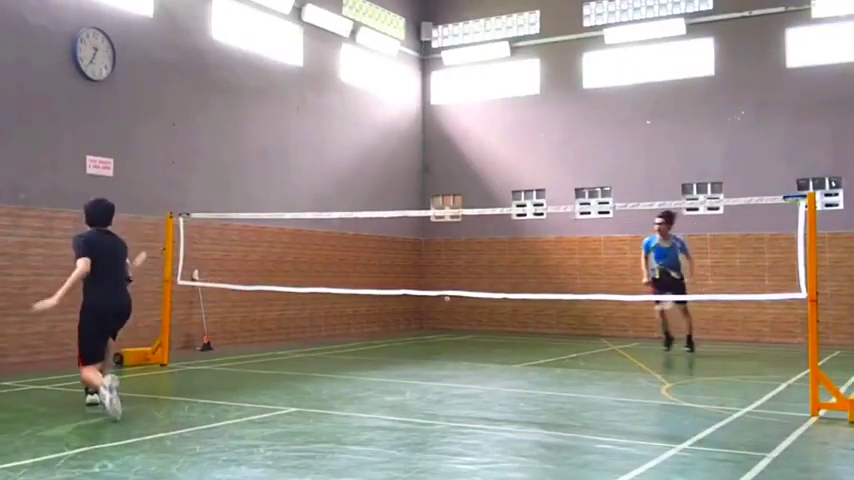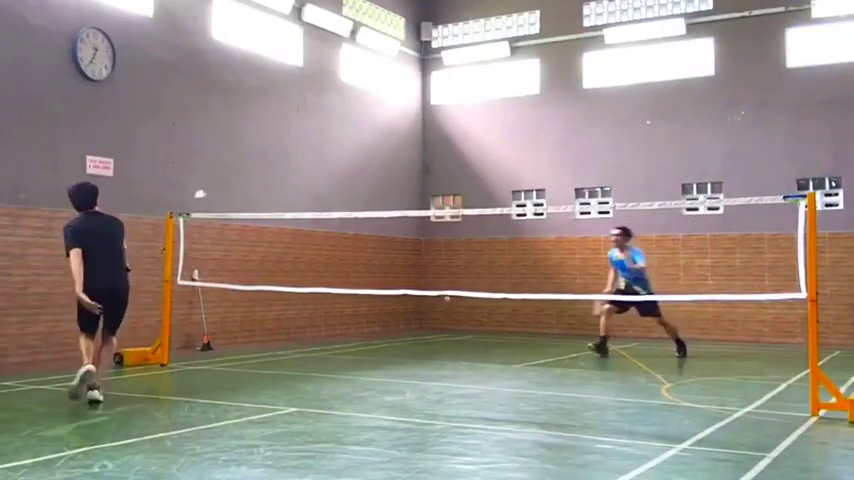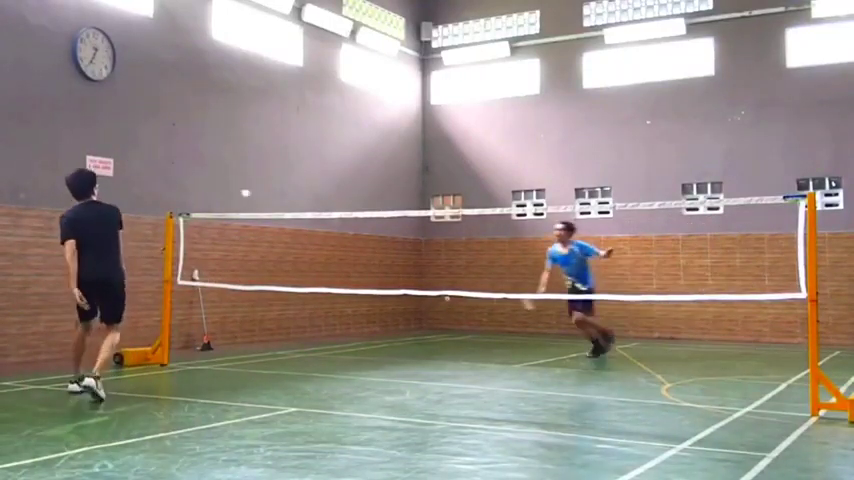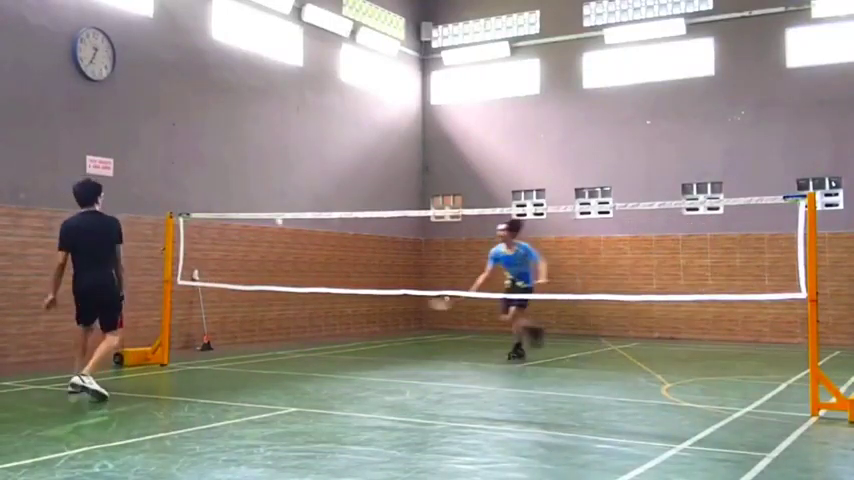
dt=0.2s
person 1, frame 1
left shoulder: (84, 240)
right shoulder: (119, 243)
left elbow: (83, 269)
left wrist: (57, 297)
right wrist: (133, 266)
left hip: (96, 307)
right hip: (122, 305)
left knee: (88, 368)
right knee: (103, 344)
left ankle: (103, 384)
person 1, frame 2
left shoulder: (73, 227)
right shoulder: (115, 223)
left elbow: (76, 259)
left wrist: (79, 291)
left hip: (92, 289)
right hip: (119, 287)
left knee: (86, 335)
right knee: (109, 337)
left ankle: (87, 367)
right ankle: (94, 386)
person 1, frame 3
left shoulder: (68, 217)
right shoulder: (112, 212)
left elbow: (71, 251)
left wrist: (74, 287)
left hip: (87, 279)
right hip: (113, 278)
left knee: (84, 327)
right knee: (113, 330)
left ankle: (76, 378)
right ankle: (93, 375)
person 1, frame 4
left shoulder: (68, 225)
right shoulder: (112, 223)
left elbow: (61, 262)
right elbow: (118, 262)
left wrist: (53, 292)
right wrist: (121, 291)
left hip: (82, 285)
right hip: (105, 285)
left knee: (85, 328)
right knee: (112, 336)
right ankle: (86, 374)
person 2, frame 1
left shoulder: (678, 241)
right shoulder: (649, 241)
left elbow: (689, 258)
right elbow: (644, 258)
left wrist: (691, 273)
right wrist: (645, 276)
left hip: (675, 278)
right hip: (657, 278)
left knee: (683, 309)
right knee: (660, 309)
left ankle: (689, 340)
right ankle: (667, 337)
person 2, frame 2
left shoulder: (635, 252)
right shoulder: (612, 254)
left elbow: (643, 268)
left wrist: (634, 266)
right wrist: (609, 287)
left hip: (642, 291)
right hip: (623, 289)
left knee: (660, 320)
right knee: (605, 310)
left ankle: (679, 344)
right ankle: (602, 344)
person 2, frame 3
left shoulder: (579, 247)
right shoulder: (553, 251)
left elbow: (601, 254)
right elbow: (547, 271)
left wrist: (606, 253)
right wrist: (542, 288)
left hip: (585, 287)
right hip: (572, 287)
left knee: (580, 318)
right knee: (577, 320)
left ankle: (606, 334)
right ankle: (597, 345)
person 2, frame 4
left shoulder: (523, 248)
right shoulder: (496, 251)
left elbow: (540, 261)
right elbow: (486, 272)
left wrist: (542, 277)
right wrist: (473, 289)
left hip: (524, 286)
right hip: (511, 286)
left knee: (513, 314)
right knee: (506, 317)
left ankle: (518, 348)
right ankle: (533, 329)
